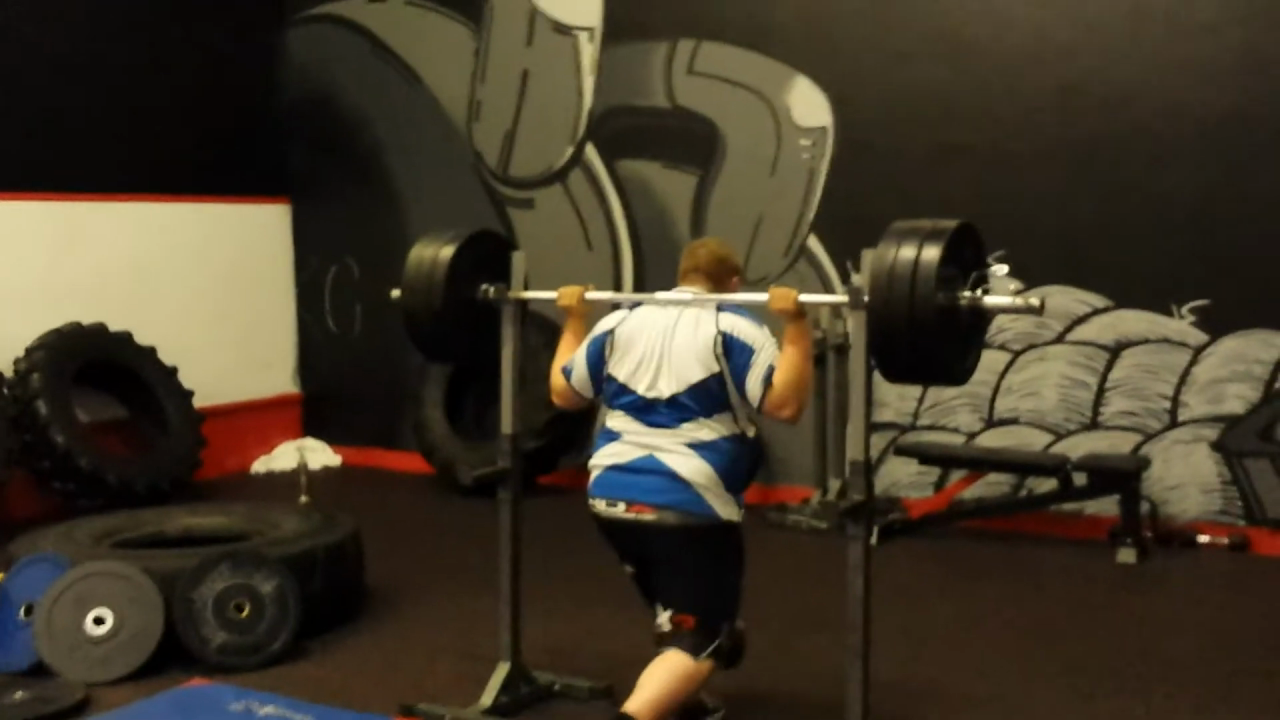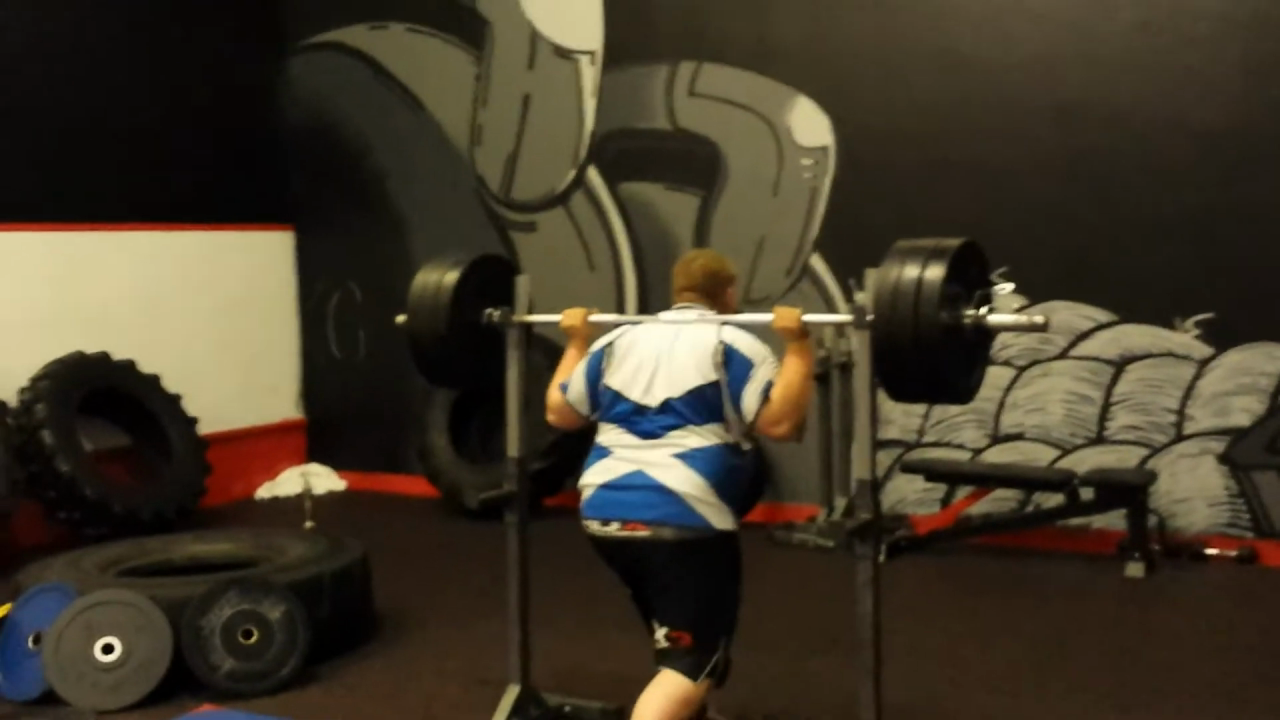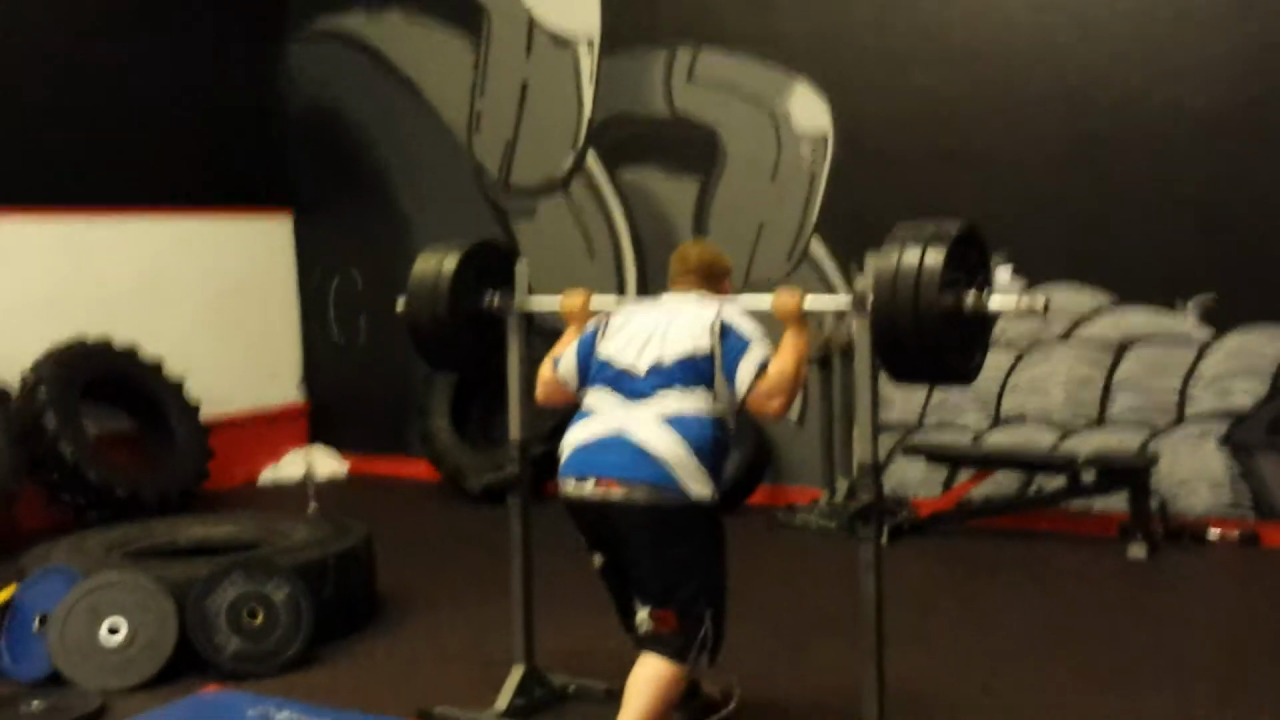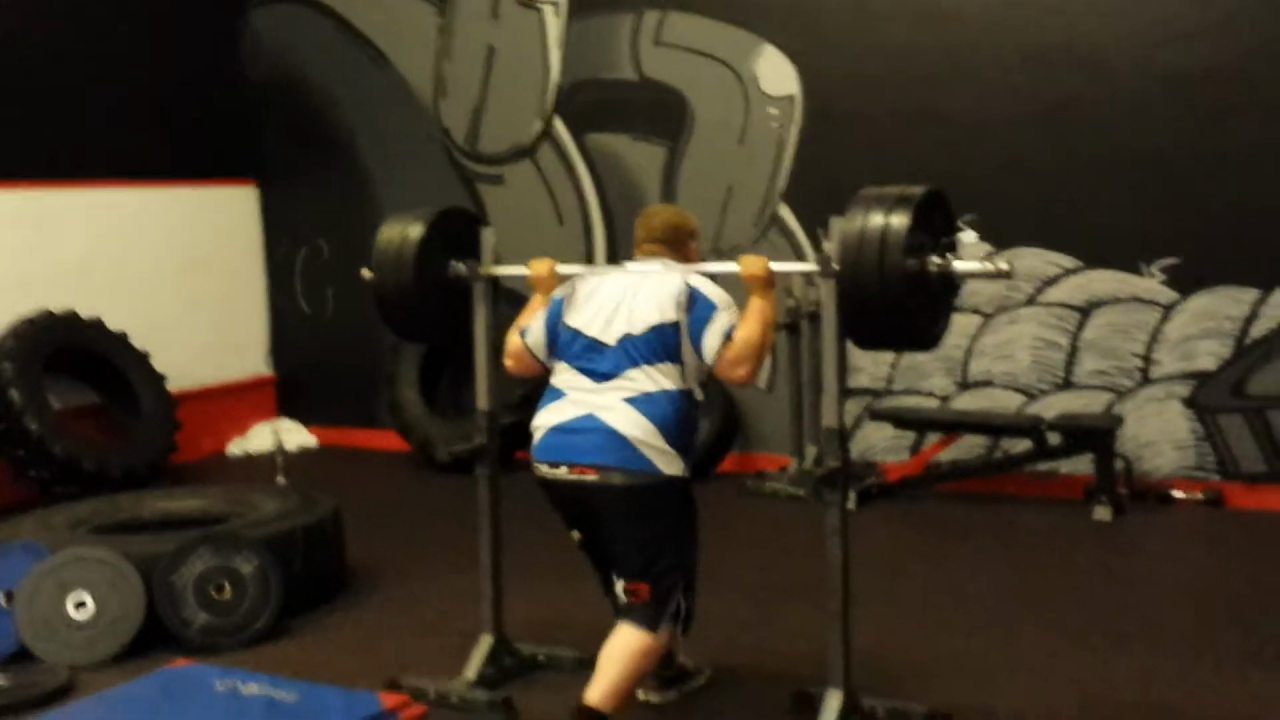
dt=0.4s
person 1, frame 1
left shoulder: (618, 324)
right shoulder: (732, 329)
left elbow: (563, 394)
right elbow: (786, 404)
left wrist: (573, 321)
right wrist: (795, 325)
left hip: (611, 499)
right hip: (692, 508)
left knee: (678, 612)
right knee: (695, 644)
person 1, frame 2
left shoulder: (618, 341)
right shoulder: (731, 344)
left elbow: (558, 413)
right elbow: (780, 421)
left wrist: (576, 343)
right wrist: (796, 344)
left hip: (603, 513)
right hip: (684, 520)
left knee: (678, 631)
right knee: (692, 659)
person 1, frame 3
left shoulder: (613, 322)
right shoulder: (725, 323)
left elbow: (547, 390)
right elbow: (772, 398)
left wrist: (574, 325)
right wrist: (794, 326)
left hip: (582, 480)
right hip: (661, 487)
left knee: (652, 606)
right knee: (676, 630)
person 1, frame 4
left shoulder: (579, 289)
right shoulder: (692, 291)
left elbow: (517, 358)
right elbow: (739, 364)
left wrist: (541, 292)
right wrist: (761, 292)
left hip: (555, 456)
right hip: (635, 463)
left knee: (636, 576)
right knee: (654, 606)
left ankle: (658, 668)
